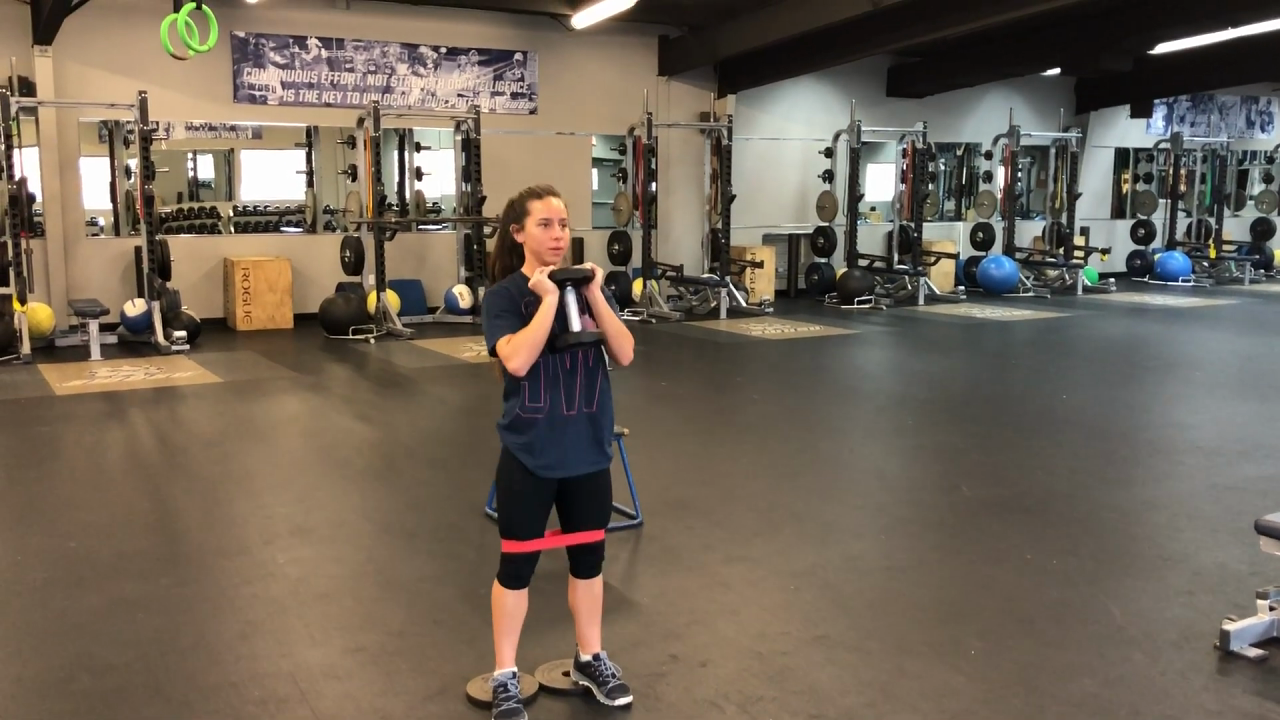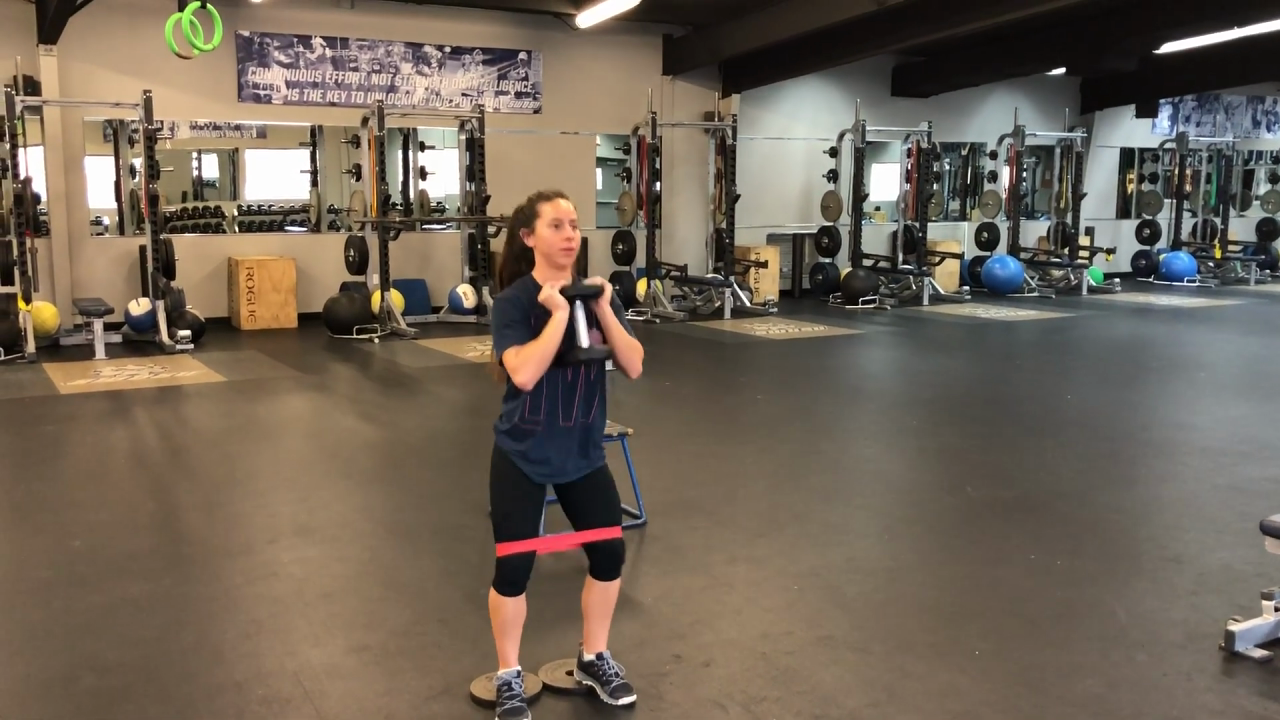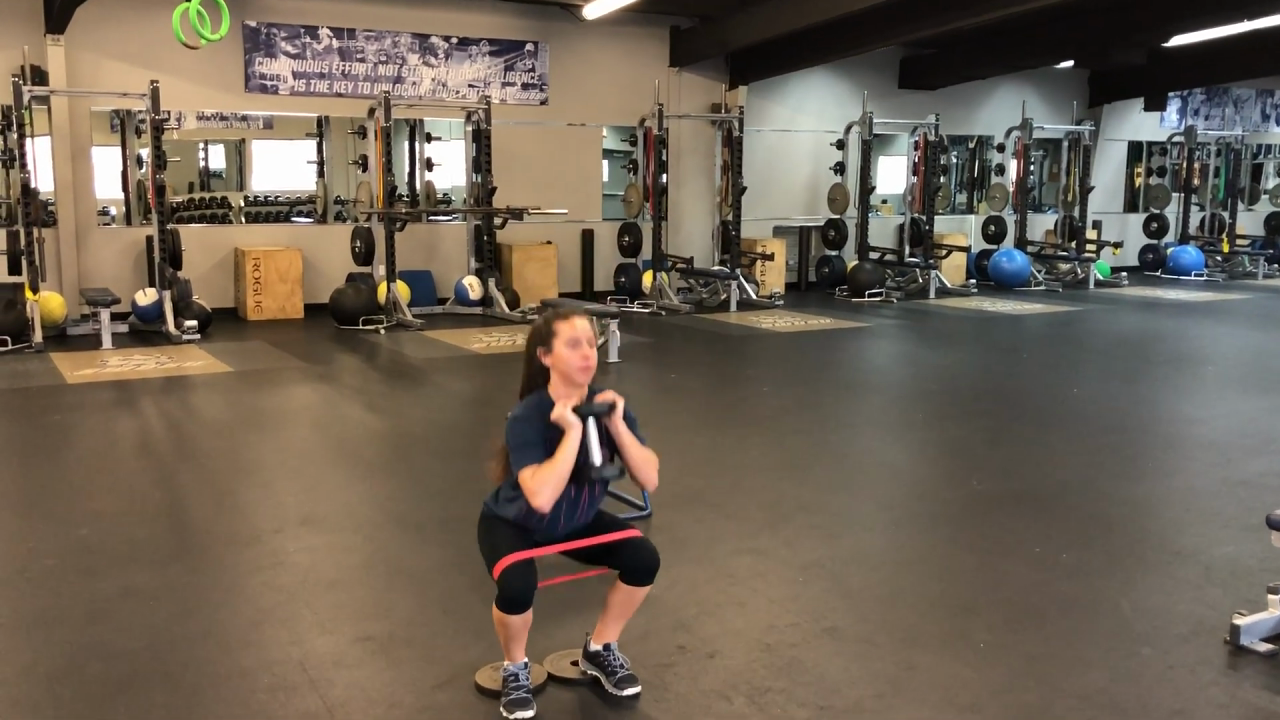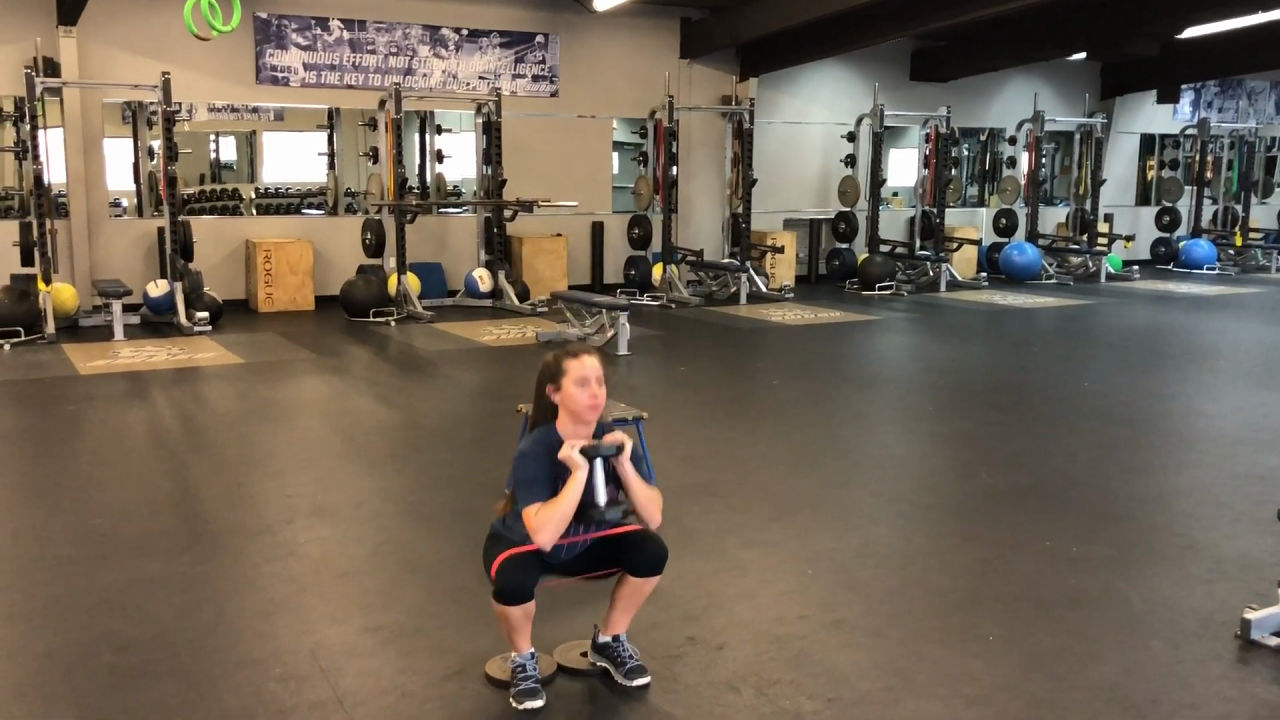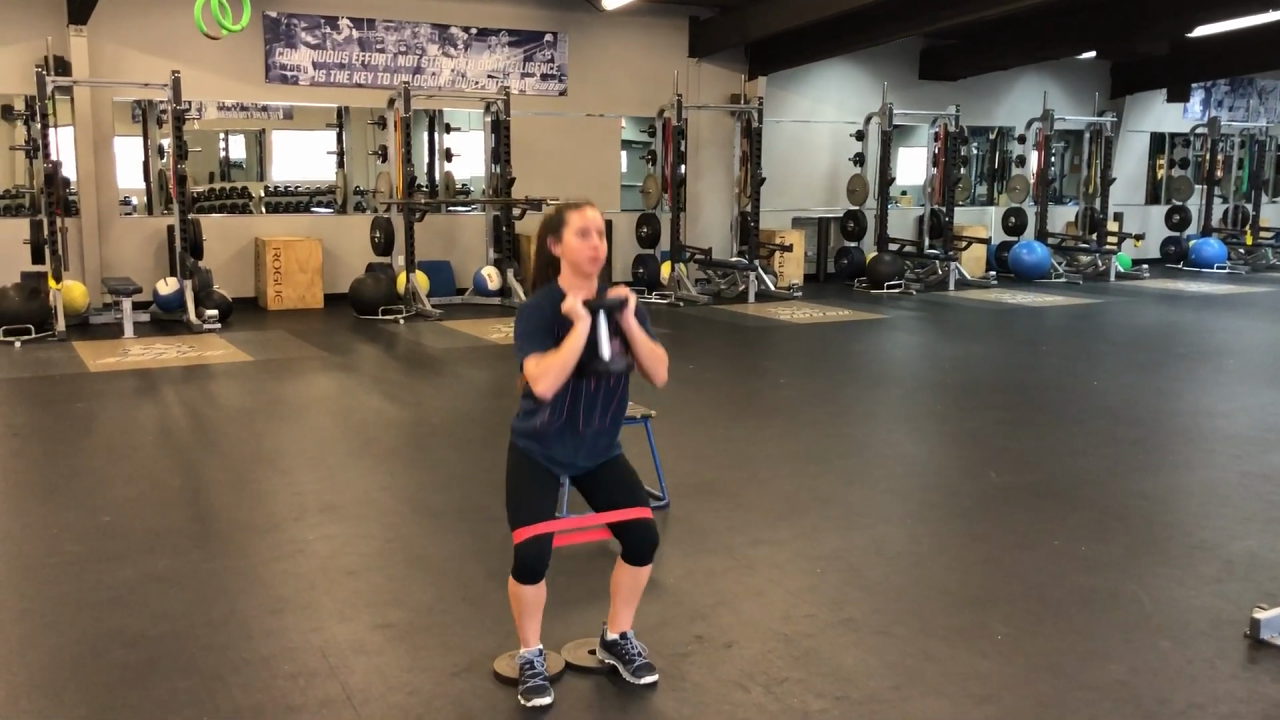
dt=0.4s
person 1, frame 1
left shoulder: (586, 283)
right shoulder: (504, 295)
left elbow: (624, 354)
right elbow: (517, 360)
left wrist: (594, 296)
right wrist: (549, 299)
left hip: (588, 450)
right hip: (529, 454)
left knee: (588, 557)
right knee: (518, 565)
left ankle: (590, 661)
person 1, frame 2
left shoulder: (595, 292)
right shoulder: (513, 302)
left elbow: (634, 367)
right elbow: (524, 375)
left wrist: (603, 309)
right wrist: (559, 313)
left hip: (583, 455)
right hip: (522, 456)
left knee: (608, 554)
right knee: (515, 566)
left ankle: (593, 660)
person 1, frame 3
left shoulder: (608, 406)
right shoulder: (527, 418)
left elbow: (650, 480)
right elbow: (542, 498)
left wrist: (617, 425)
right wrist: (572, 432)
left hip: (579, 521)
right hip: (513, 524)
left knee: (643, 560)
right knee: (517, 586)
left ankle: (600, 649)
right ankle: (515, 670)
person 1, frame 4
left shoulder: (615, 442)
right shoulder: (535, 451)
left elbow: (653, 516)
right elbow: (542, 536)
left wrist: (624, 466)
right wrist: (579, 471)
left hip: (581, 541)
right hip: (519, 543)
left knee: (651, 553)
right knee: (515, 583)
left ankle: (609, 641)
right ankle: (522, 661)
person 1, frame 5
left shoulder: (619, 301)
right shoulder: (538, 309)
left elbow: (659, 374)
right elbow: (543, 383)
left wrist: (628, 321)
right wrist: (581, 324)
left hip: (599, 449)
right hip: (538, 452)
left knee: (642, 538)
right knee: (532, 554)
left ankle: (617, 640)
right ankle: (530, 657)
